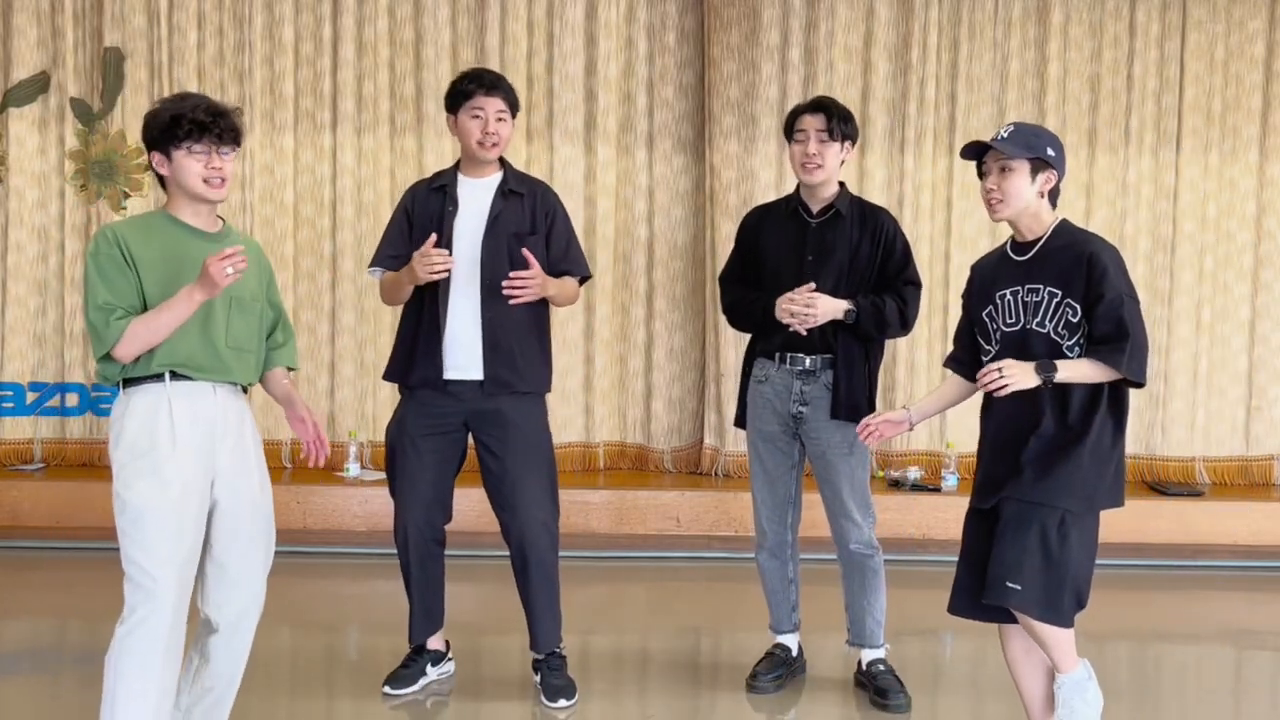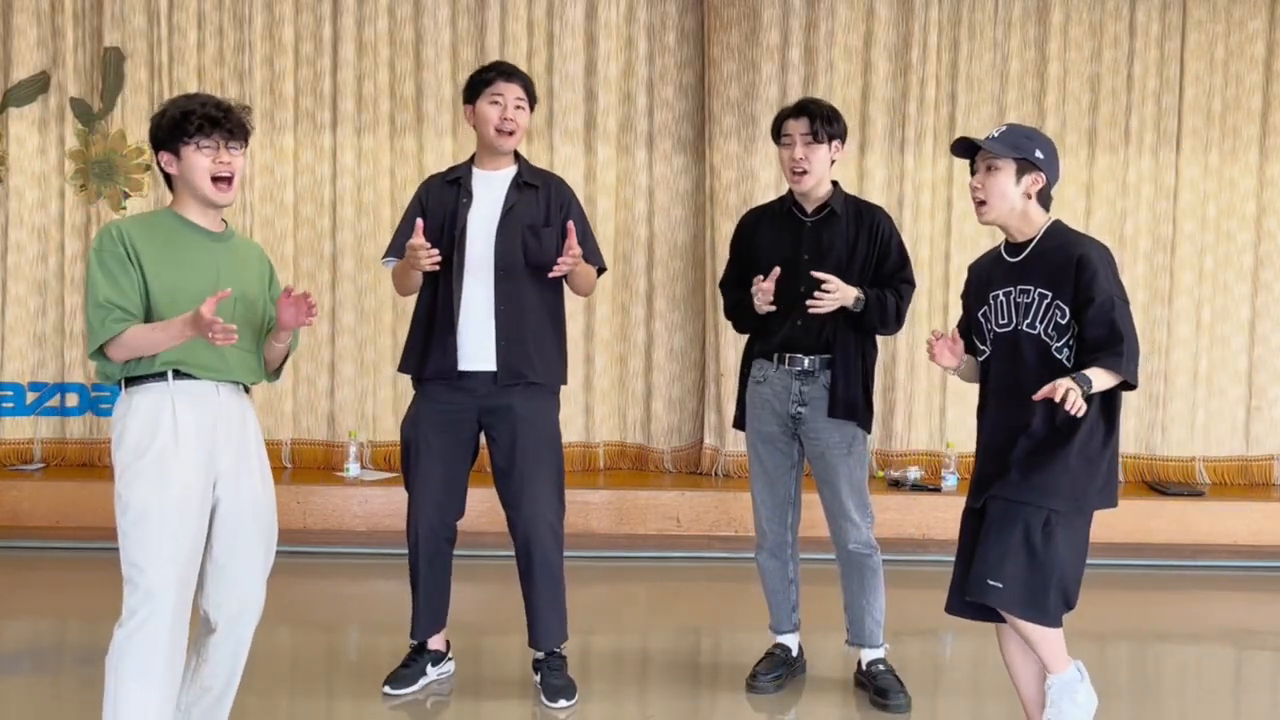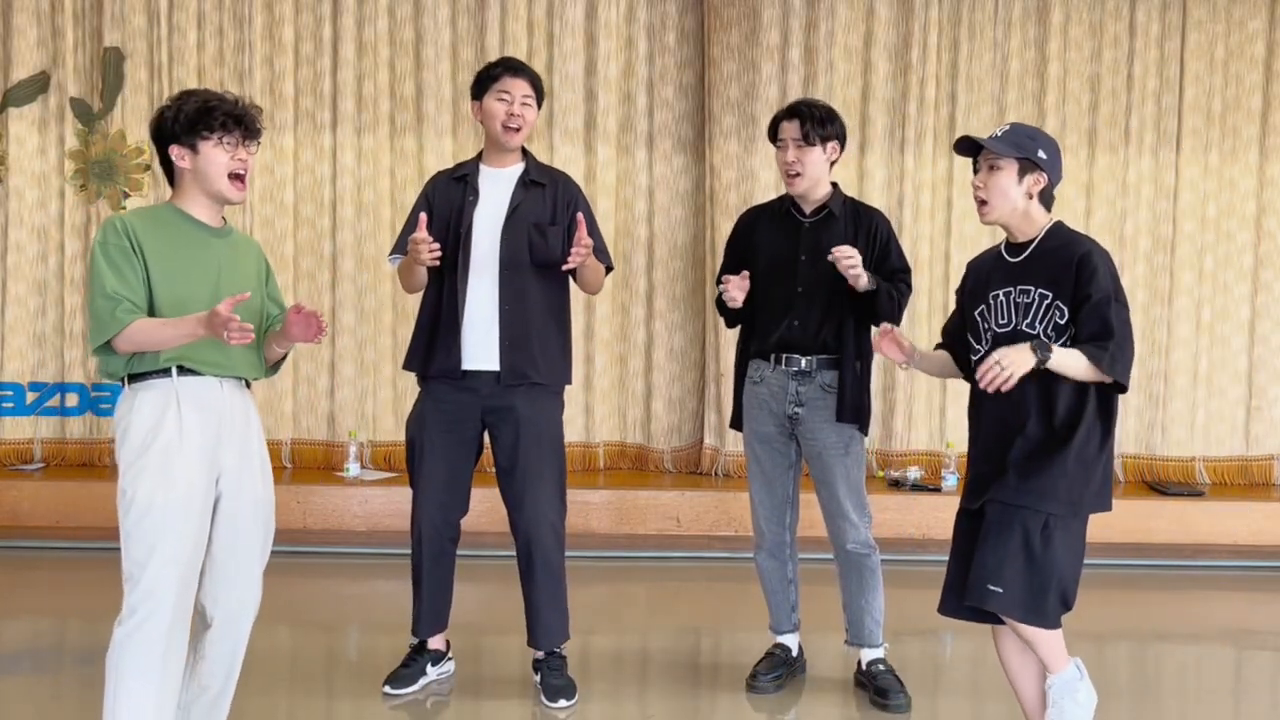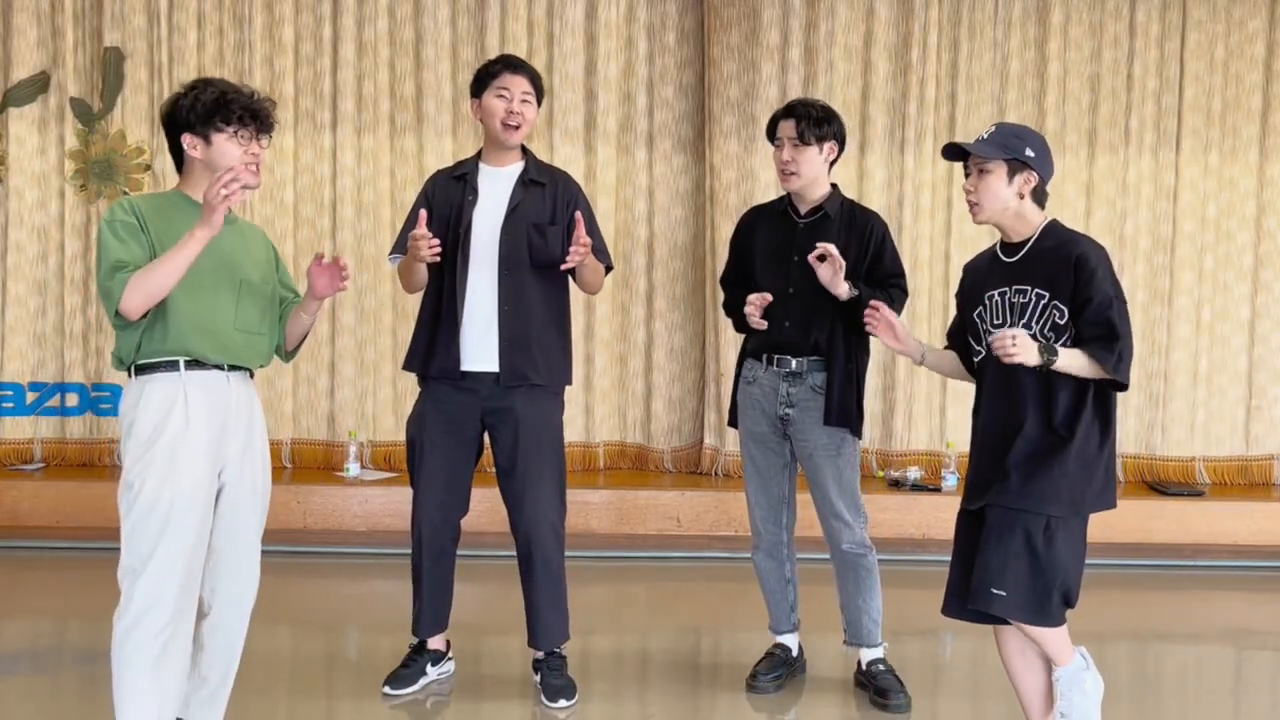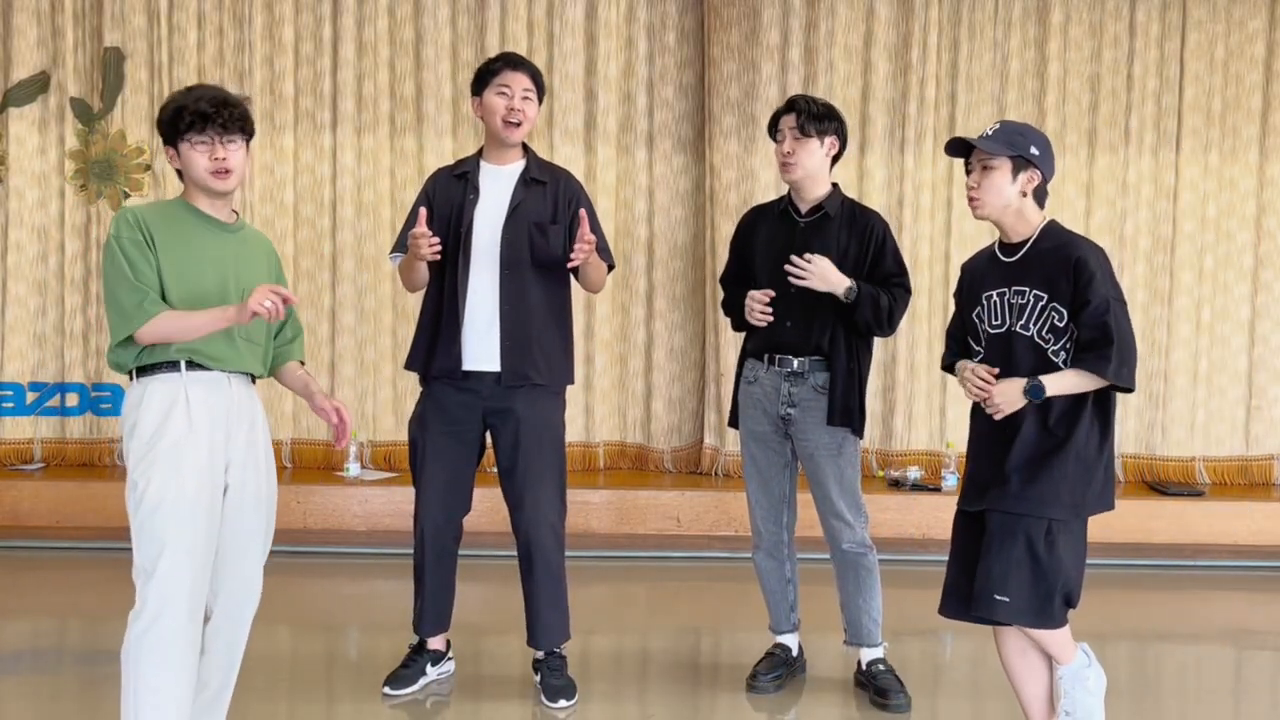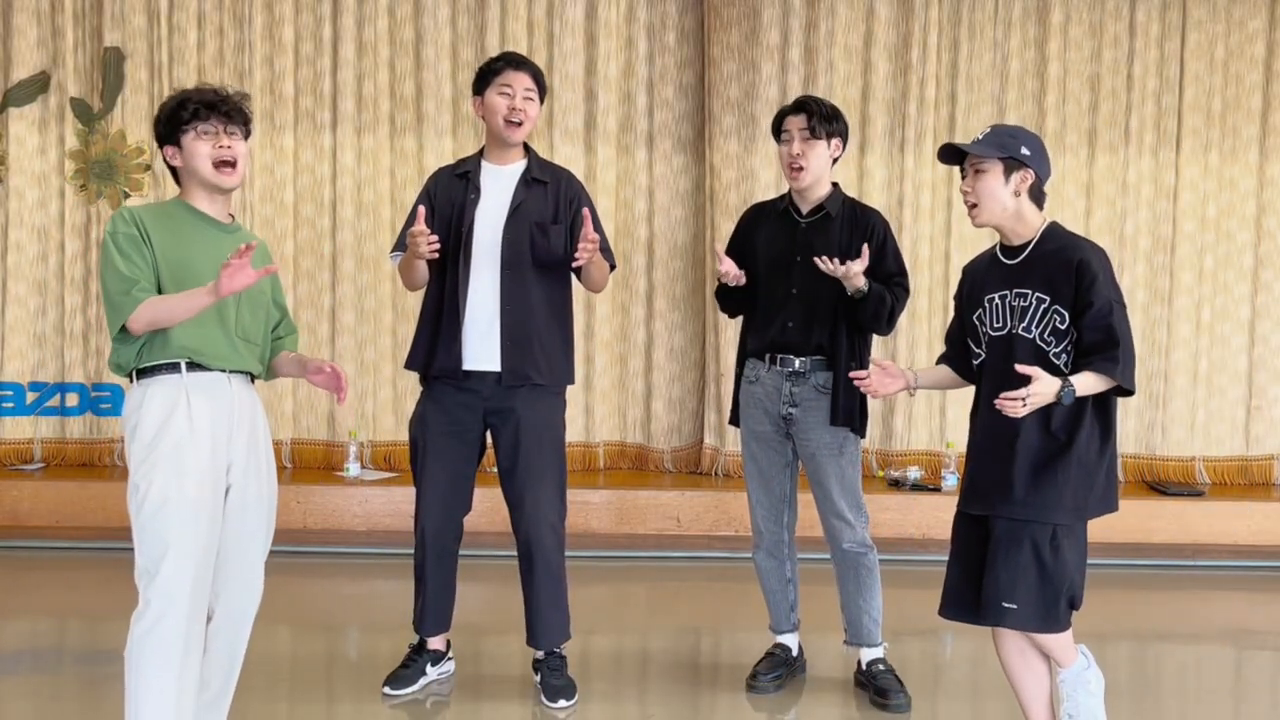
dt=0.5s
person 1, frame 1
left shoulder: (536, 199)
right shoulder: (422, 198)
left elbow: (572, 287)
right elbow: (387, 291)
left wrist: (543, 286)
right wrist: (411, 274)
left hip: (511, 387)
right hip: (431, 385)
left knee: (532, 520)
right knee: (416, 518)
left ankle: (548, 655)
right ankle: (430, 647)
person 1, frame 2
left shoulder: (551, 192)
right shoulder: (437, 191)
left elbow: (587, 284)
right elbow: (401, 284)
left wrist: (573, 264)
right wrist: (413, 262)
left hip: (524, 381)
right hip: (445, 378)
left knee: (537, 518)
right knee: (428, 515)
left ankle: (549, 654)
right ankle: (431, 646)
person 1, frame 3
left shoulder: (558, 190)
right shoulder: (444, 188)
left elbow: (595, 283)
right elbow: (408, 283)
left wrist: (584, 260)
right wrist: (416, 259)
left hip: (527, 380)
right hip: (448, 377)
left knee: (539, 519)
right knee: (432, 514)
left ankle: (549, 654)
right ankle: (431, 646)
person 1, frame 4
left shoulder: (558, 189)
right shoulder: (444, 186)
left elbow: (595, 283)
right elbow: (410, 282)
left wrist: (583, 260)
right wrist: (416, 256)
left hip: (529, 381)
right hip: (449, 378)
left knee: (539, 520)
right knee: (432, 514)
left ankle: (550, 654)
right ankle: (431, 646)
person 1, frame 5
left shoulder: (559, 188)
right shoulder: (445, 185)
left elbow: (597, 282)
right elbow: (410, 282)
left wrist: (586, 259)
right wrist: (417, 257)
left hip: (530, 380)
right hip: (450, 376)
left knee: (540, 519)
right knee: (435, 514)
left ankle: (550, 655)
right ankle: (432, 646)
person 1, frame 6
left shoulder: (561, 187)
right shoulder: (446, 184)
left elbow: (599, 281)
right elbow: (412, 281)
left wrist: (590, 258)
right wrist: (414, 254)
left hip: (531, 380)
right hip: (451, 377)
left knee: (540, 520)
right knee: (435, 514)
left ankle: (550, 654)
right ankle: (432, 645)
person 2, frame 1
left shoulder: (248, 252)
right shoulder: (120, 239)
left elbow: (271, 350)
right elbow: (121, 343)
left wrist: (293, 404)
right wrist: (198, 289)
left hip: (234, 421)
right hip: (159, 416)
left knee: (240, 596)
right knee: (159, 594)
person 2, frame 2
left shoulder: (252, 256)
right shoulder: (125, 237)
right elbow: (116, 342)
left wrist: (284, 330)
right wrist: (190, 325)
left hip: (237, 420)
right hip: (161, 415)
left knee: (240, 595)
right knee: (158, 593)
person 2, frame 3
left shoulder: (248, 252)
right shoulder: (127, 230)
right elbow: (122, 332)
left wrist: (287, 336)
right wrist: (202, 324)
left hip: (239, 415)
right hip: (164, 410)
left knee: (235, 593)
right knee: (160, 590)
person 2, frame 4
left shoulder: (255, 239)
right shoulder: (135, 214)
left elbow: (284, 339)
right elbow: (131, 300)
left wrist: (314, 298)
right wrist: (204, 227)
left hip: (242, 405)
right hip: (170, 400)
left knee: (233, 584)
right knee: (161, 581)
person 2, frame 5
left shoulder: (260, 247)
right shoulder: (139, 225)
left elbow: (279, 349)
right elbow: (144, 324)
left wrist: (315, 395)
right wrist: (235, 312)
left hip: (244, 410)
right hip: (172, 403)
left knee: (237, 589)
right knee: (173, 586)
person 2, frame 6
left shoulder: (254, 245)
right shoulder: (137, 224)
right elbow: (136, 314)
left wrist: (307, 366)
right wrist: (216, 289)
left hip: (245, 410)
right hip: (173, 404)
left knee: (238, 588)
right knee: (175, 585)
person 3, frame 1
left shoulder: (875, 225)
right shoulder: (762, 223)
left elbow: (903, 308)
right elbow: (732, 301)
left wrist: (841, 309)
right wrist: (773, 308)
left hip: (837, 388)
right hip: (769, 383)
left knee: (855, 530)
right knee: (772, 525)
left ankle: (872, 657)
right ankle: (785, 644)
person 3, frame 2
left shoulder: (869, 222)
right shoulder: (756, 224)
left elbow: (897, 306)
right elbow: (731, 305)
left wrist: (853, 298)
right wrist: (753, 303)
left hip: (836, 388)
right hip: (768, 384)
left knee: (854, 529)
right knee: (772, 525)
left ankle: (871, 657)
right ankle: (786, 644)
person 3, frame 3
left shoulder: (866, 224)
right shoulder: (755, 223)
left elbow: (897, 308)
right elbow: (731, 306)
left wrist: (864, 282)
right wrist: (731, 301)
left hip: (832, 388)
right hip: (765, 385)
left knee: (852, 529)
right knee: (771, 526)
left ankle: (872, 657)
right ankle: (786, 644)
person 3, frame 4
left shoulder: (861, 226)
right shoulder: (755, 223)
left elbow: (890, 314)
right elbow: (731, 294)
left wrist: (843, 290)
right wrist: (745, 310)
left hip: (824, 389)
right hip: (758, 385)
left knee: (846, 528)
right knee: (767, 525)
left ankle: (871, 657)
right ankle: (786, 644)
person 3, frame 5
left shoulder: (863, 225)
right shoulder: (757, 222)
left elbow: (891, 312)
right elbow: (730, 295)
left wrist: (842, 286)
right wrist: (743, 308)
left hip: (825, 389)
right hip: (760, 385)
left knee: (847, 528)
right knee: (768, 526)
left ankle: (871, 657)
right ankle: (786, 644)
person 3, frame 6
left shoulder: (864, 223)
right shoulder: (758, 220)
left elbow: (888, 314)
right elbow: (735, 306)
left wrist: (857, 285)
right wrist: (729, 284)
left hip: (827, 388)
right hip: (761, 384)
left knee: (849, 529)
right knee: (769, 525)
left ankle: (871, 657)
right ankle: (786, 643)
person 4, frame 1
left shoulder: (1093, 258)
right shoulder: (987, 272)
left elbow: (1124, 357)
left wrist: (1042, 371)
right wrist: (913, 415)
left hip: (1070, 459)
right hip: (1002, 459)
left knee: (1026, 586)
right knee: (1000, 602)
person 4, frame 2
left shoulder: (1084, 259)
right shoulder: (983, 272)
left elbow: (1119, 359)
left wrist: (1080, 383)
right wrist: (956, 361)
left hip: (1063, 461)
right hip: (998, 458)
left knee: (1012, 586)
right knee: (1005, 603)
person 4, frame 3
left shoulder: (1083, 259)
right shoulder: (982, 271)
left elbow: (1111, 363)
right elbow: (964, 363)
left wrist: (1036, 354)
right wrist: (914, 357)
left hip: (1057, 461)
right hip: (993, 460)
left knee: (1013, 590)
right knee: (992, 602)
person 4, frame 4
left shoulder: (1080, 258)
right shoulder: (980, 271)
left elbow: (1112, 361)
left wrist: (1044, 354)
right wrist: (912, 348)
left hip: (1057, 463)
right hip: (994, 462)
left knee: (1016, 594)
right knee: (998, 606)
left ankle: (1073, 670)
person 4, frame 5
left shoulder: (1080, 260)
right shoulder: (977, 270)
left elbow: (1114, 362)
left wrist: (1033, 388)
right wrist: (965, 373)
left hip: (1056, 465)
right hip: (991, 462)
left knee: (1019, 599)
right knee: (998, 608)
left ankle: (1077, 668)
person 4, frame 6
left shoulder: (1081, 262)
right shoulder: (978, 273)
left elbow: (1114, 367)
left wrist: (1059, 389)
right wrist: (909, 379)
left hip: (1056, 469)
right hip: (991, 467)
left knee: (1026, 605)
right knee: (996, 609)
